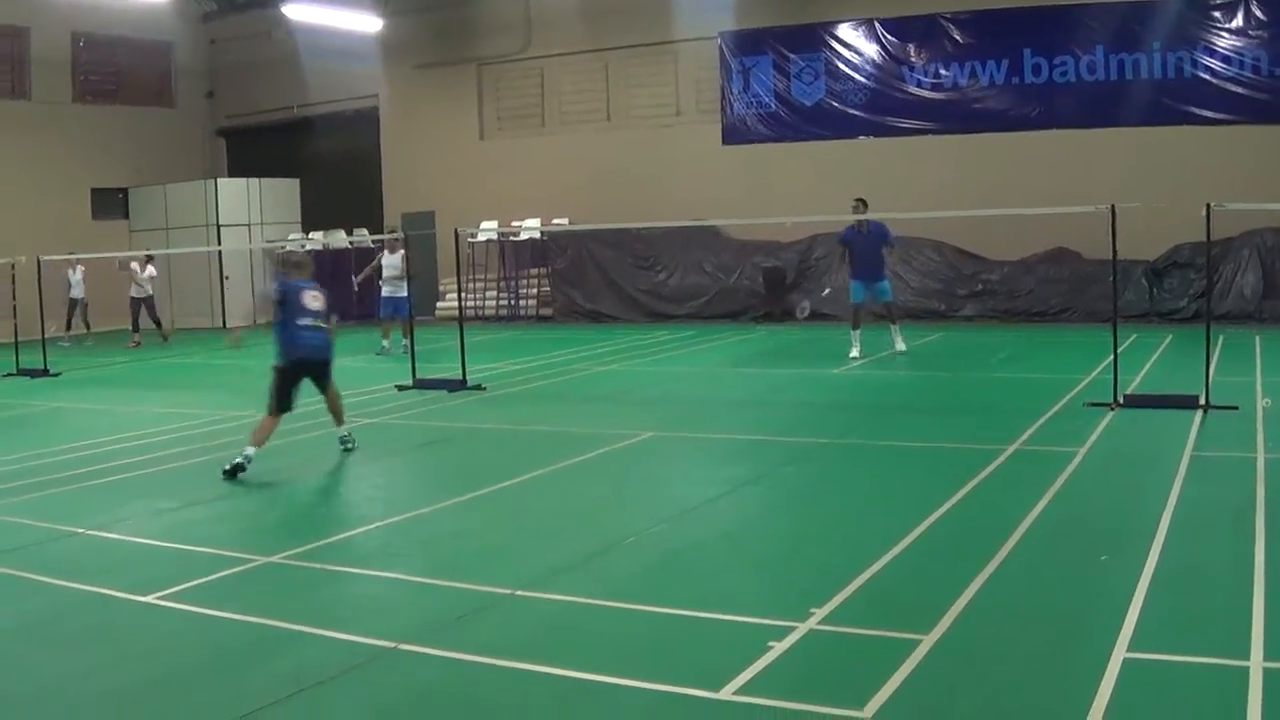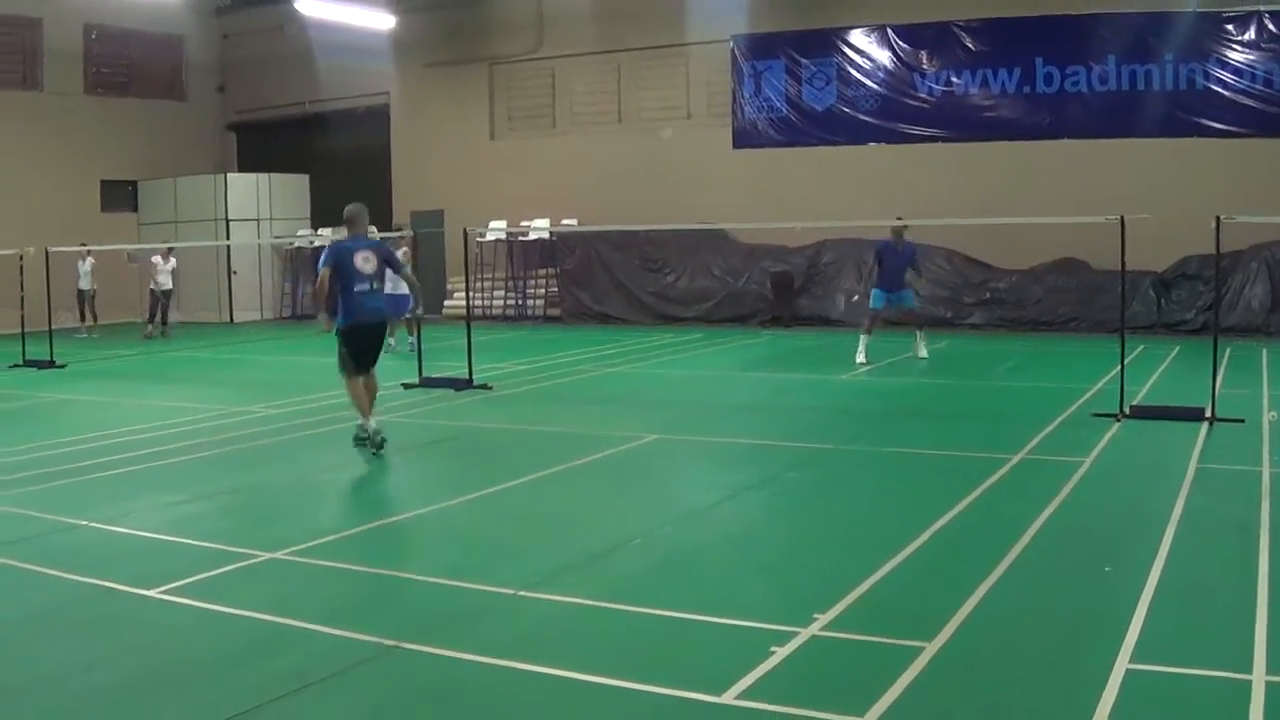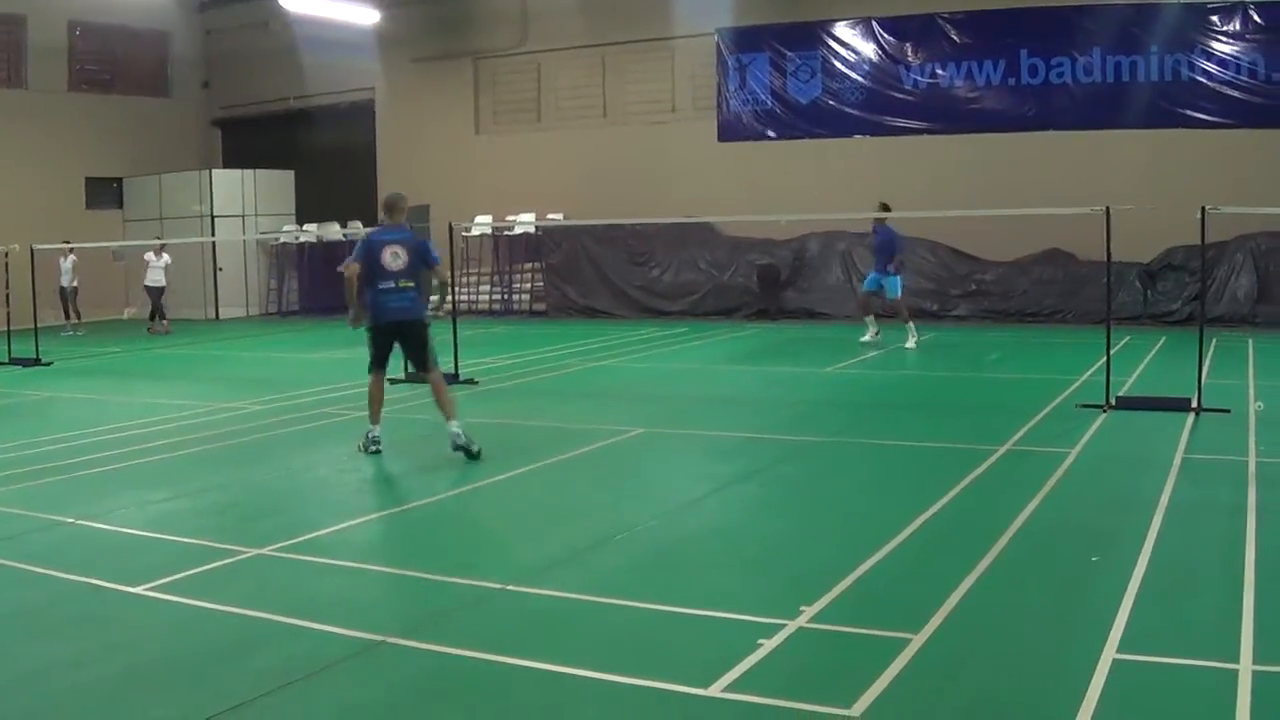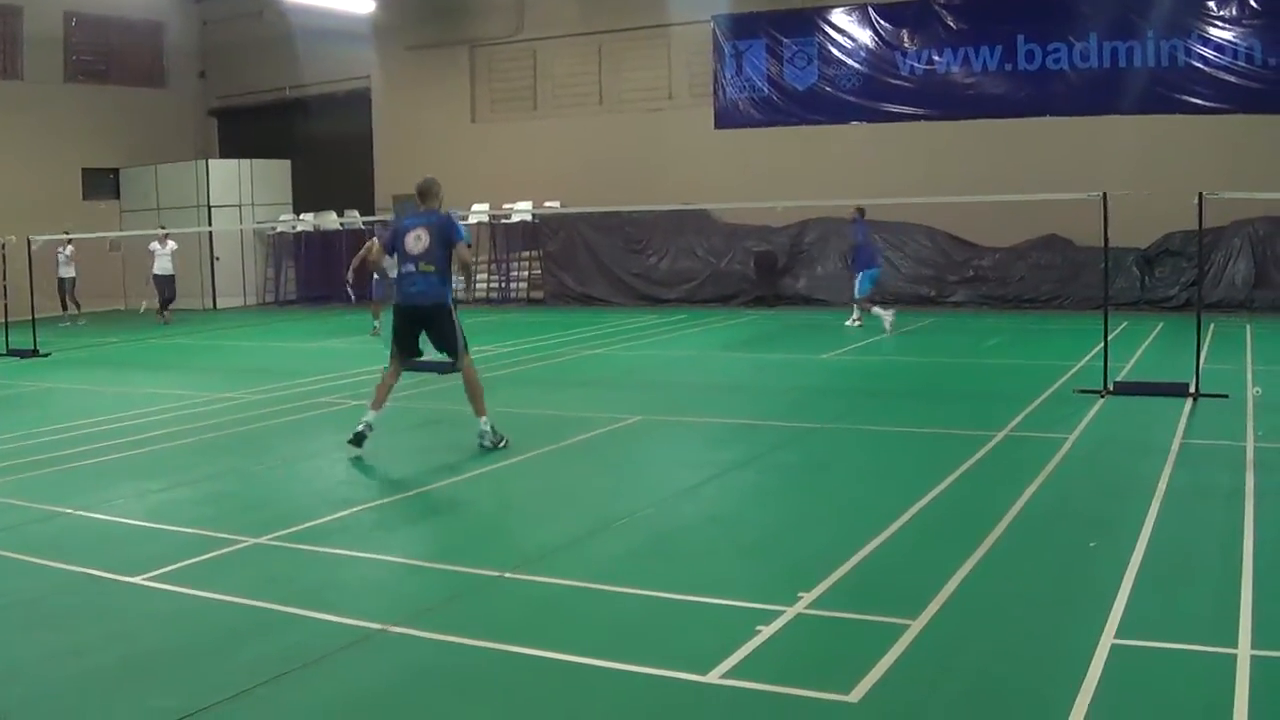
dt=0.4s
person 1, frame 1
left shoulder: (285, 285)
right shoulder: (321, 292)
left elbow: (270, 297)
left hip: (293, 356)
right hip: (321, 352)
left knee: (274, 413)
right knee: (329, 389)
left ankle: (246, 456)
right ankle: (344, 435)
person 1, frame 2
left shoulder: (335, 248)
right shoulder: (380, 247)
left elbow: (322, 280)
right elbow: (409, 278)
left wrist: (324, 312)
right wrist: (417, 302)
left hip: (351, 320)
right hip: (379, 317)
left knee: (352, 376)
right knee: (368, 371)
left ankle: (369, 428)
right ankle: (367, 425)
person 1, frame 3
left shoulder: (370, 240)
right shoulder: (418, 240)
left elbow: (350, 275)
right elbow: (442, 278)
left wrist: (355, 308)
left hip: (380, 317)
right hip: (413, 316)
left knee: (377, 374)
right knee: (433, 374)
left ankle: (373, 436)
right ankle: (456, 434)
person 1, frame 4
left shoulder: (400, 225)
right shoulder: (447, 222)
left elbow: (376, 256)
right elbow: (464, 258)
right wrist: (469, 283)
left hip: (404, 303)
right hip: (436, 302)
left knee: (395, 366)
right knee: (465, 364)
left ankle: (367, 423)
right ankle: (485, 430)
